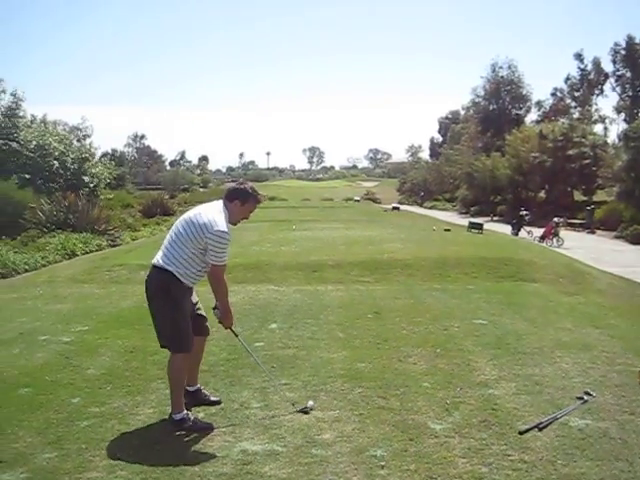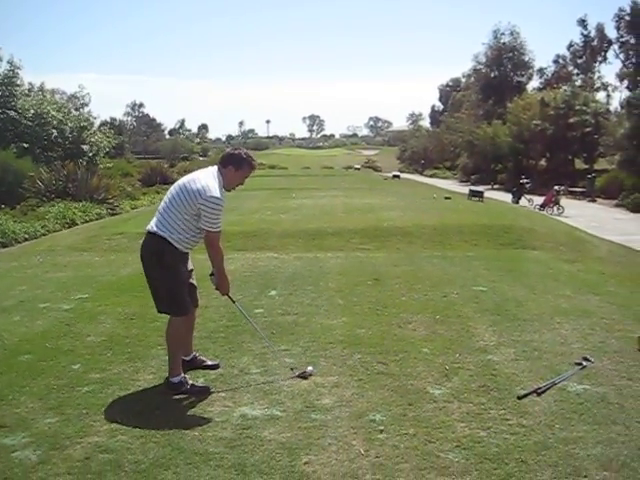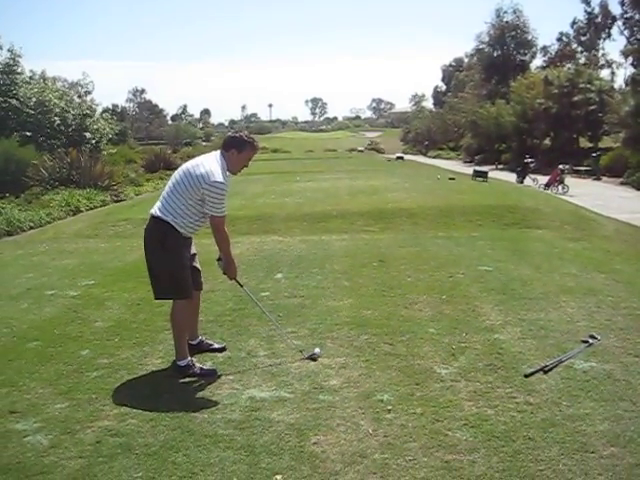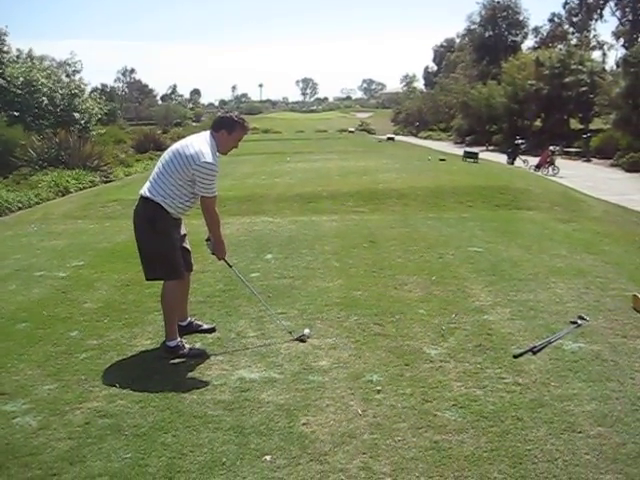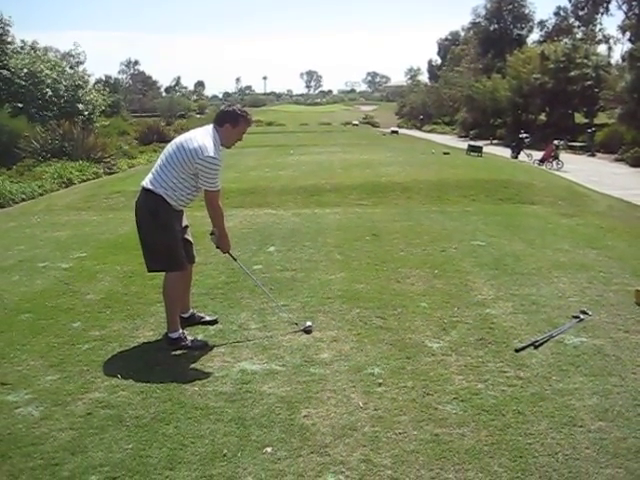
dt=1s
person 1, frame 1
left shoulder: (209, 210)
right shoulder: (219, 229)
left elbow: (211, 271)
right elbow: (217, 277)
left wrist: (221, 306)
right wrist: (225, 311)
left hip: (175, 281)
right hip: (168, 283)
left knee: (199, 332)
right knee: (181, 347)
left ankle: (191, 389)
right ankle: (178, 414)
person 1, frame 2
left shoulder: (205, 177)
right shoulder: (212, 195)
left elbow: (207, 237)
right elbow: (213, 243)
left wrist: (216, 271)
right wrist: (221, 276)
left hip: (171, 247)
right hip: (163, 250)
left knee: (189, 305)
right knee: (180, 312)
left ankle: (187, 356)
right ankle: (175, 377)
person 1, frame 3
left shoulder: (209, 162)
right shoulder: (216, 179)
left elbow: (214, 224)
right elbow: (219, 228)
left wrist: (223, 254)
right wrist: (229, 261)
left hip: (176, 232)
right hip: (166, 234)
left knee: (194, 288)
right knee: (182, 295)
left ankle: (194, 340)
right ankle: (182, 360)
person 1, frame 4
left shoulder: (199, 142)
right shoulder: (206, 160)
left elbow: (205, 204)
right elbow: (209, 208)
left wrist: (212, 234)
right wrist: (218, 242)
left hip: (165, 212)
right hip: (156, 215)
left knee: (184, 268)
right knee: (174, 275)
left ankle: (183, 321)
right ankle: (172, 341)
person 1, frame 5
left shoulder: (203, 135)
right shoulder: (209, 154)
left elbow: (211, 199)
right elbow: (213, 202)
left wrist: (216, 229)
right wrist: (222, 236)
left hip: (166, 204)
right hip: (157, 207)
left knee: (186, 260)
right knee: (175, 267)
left ankle: (185, 313)
right ankle: (174, 333)
